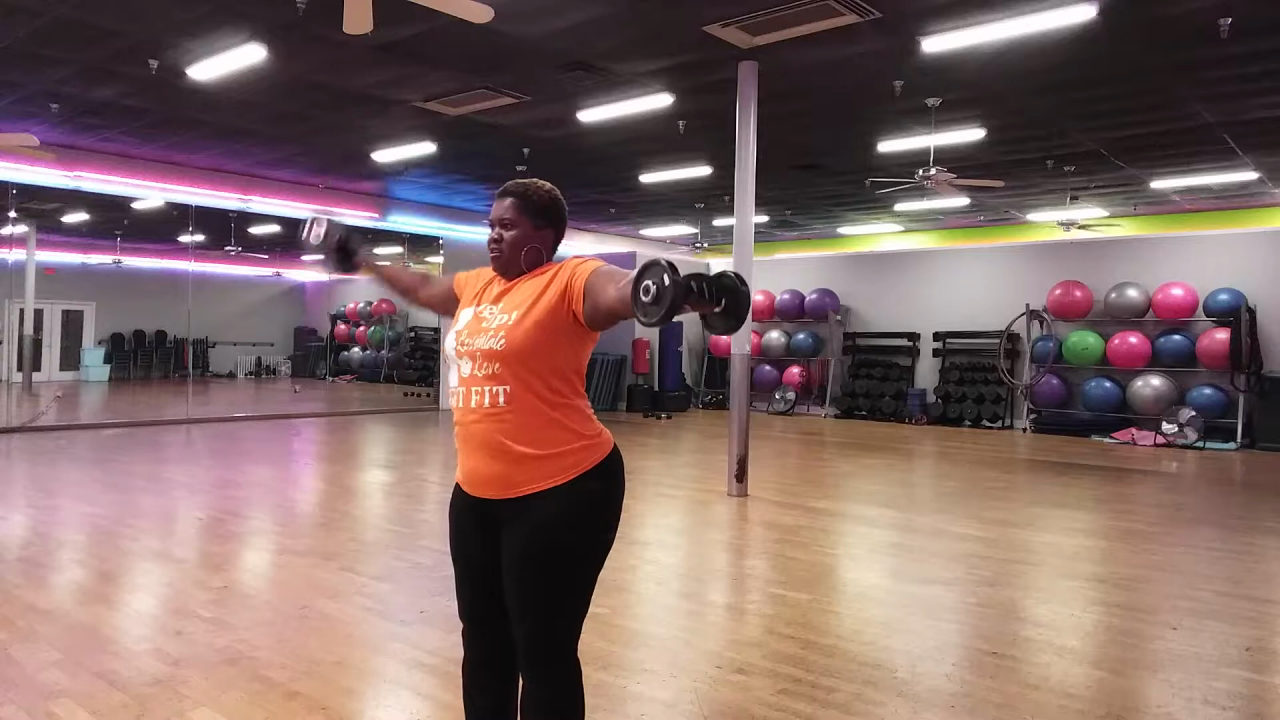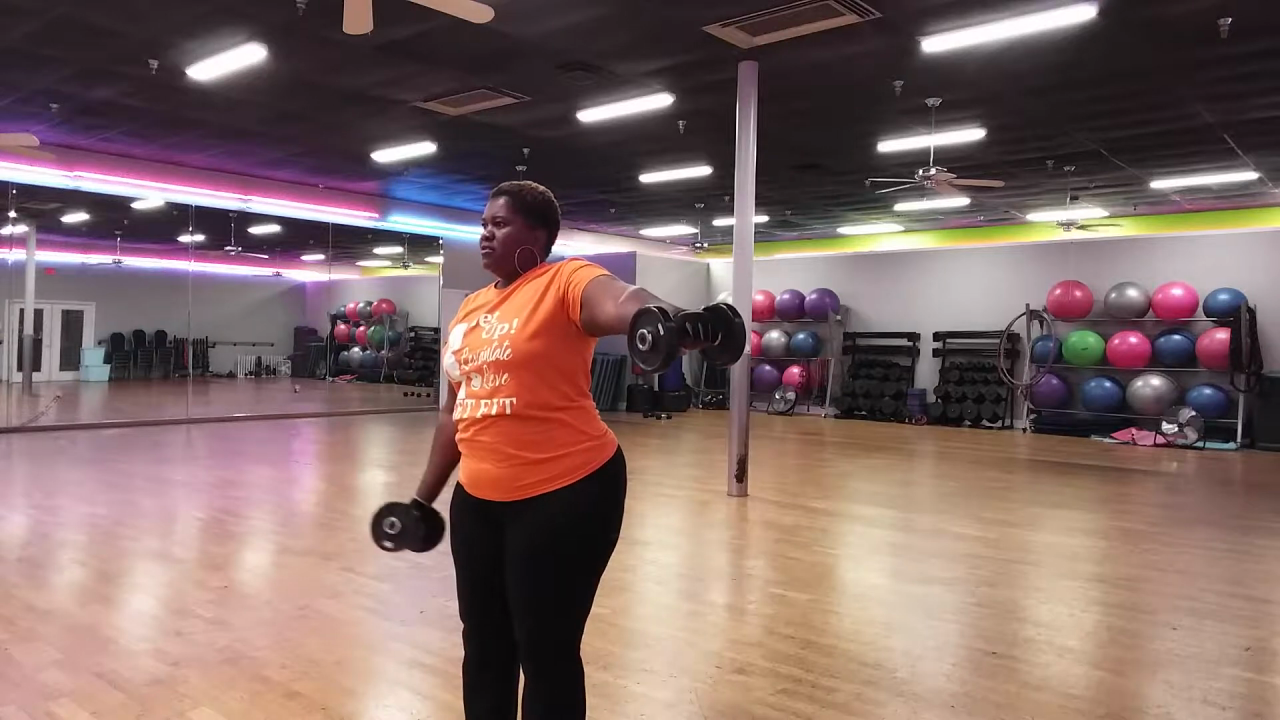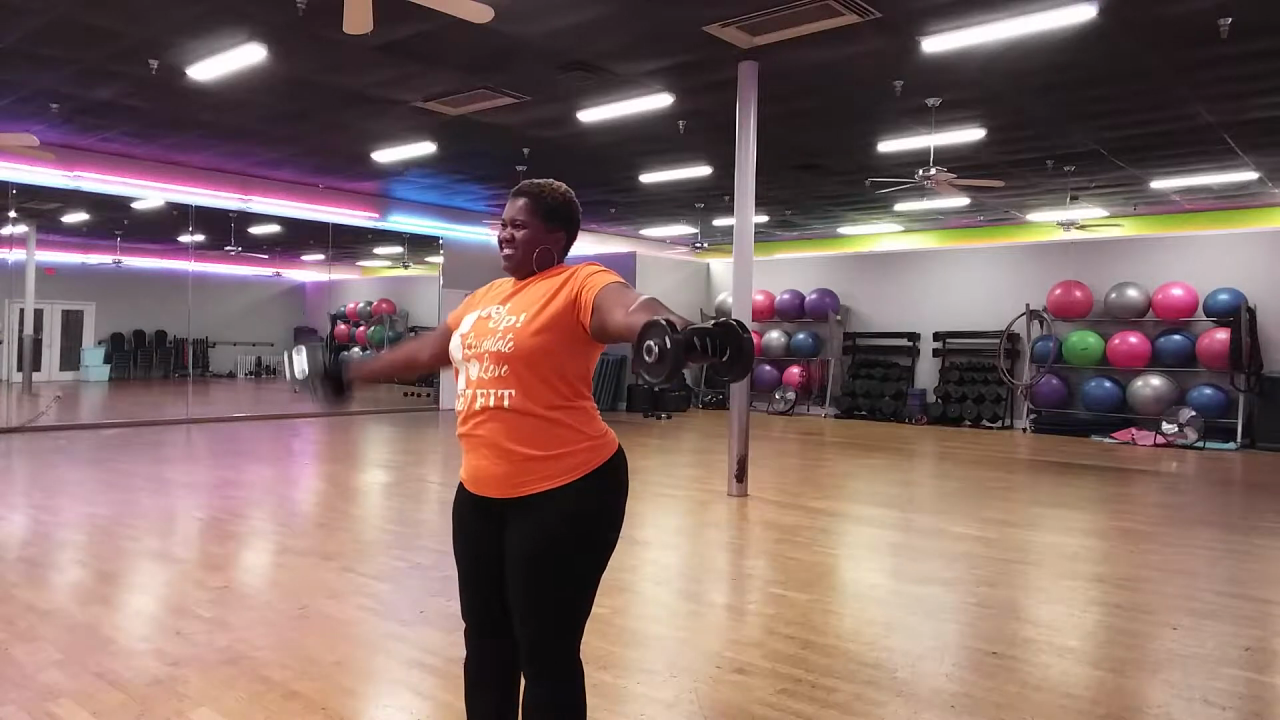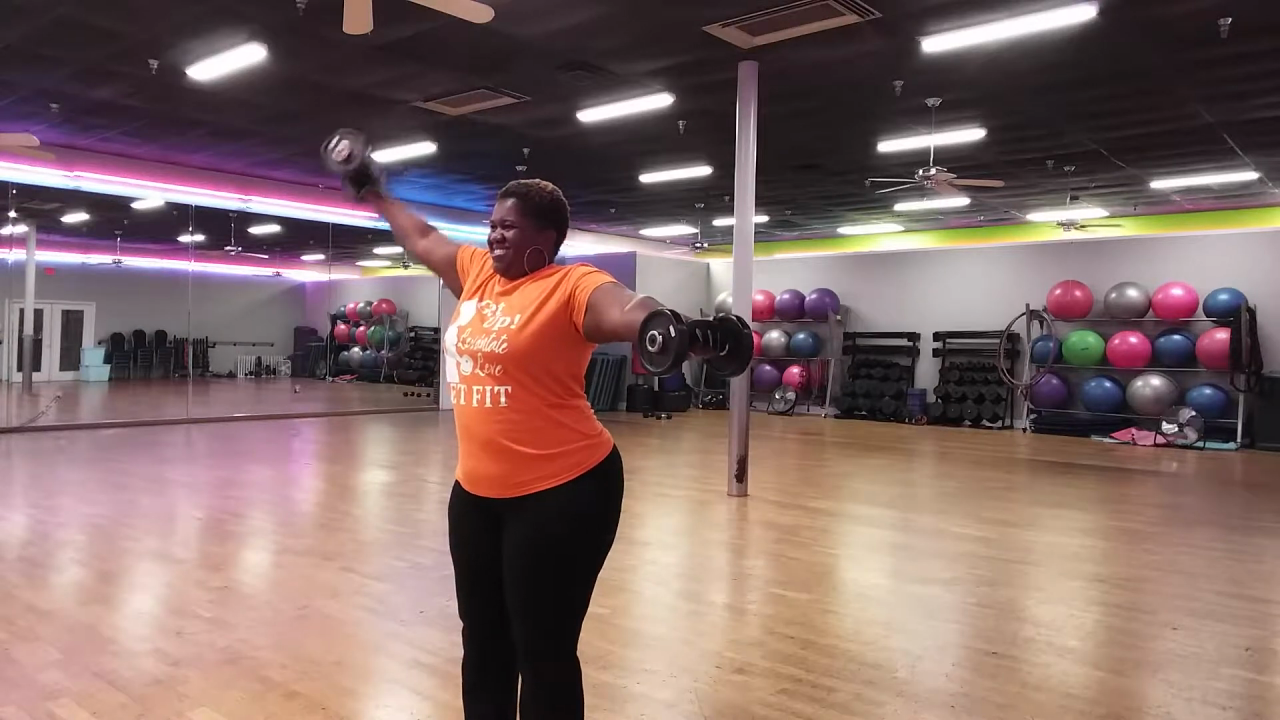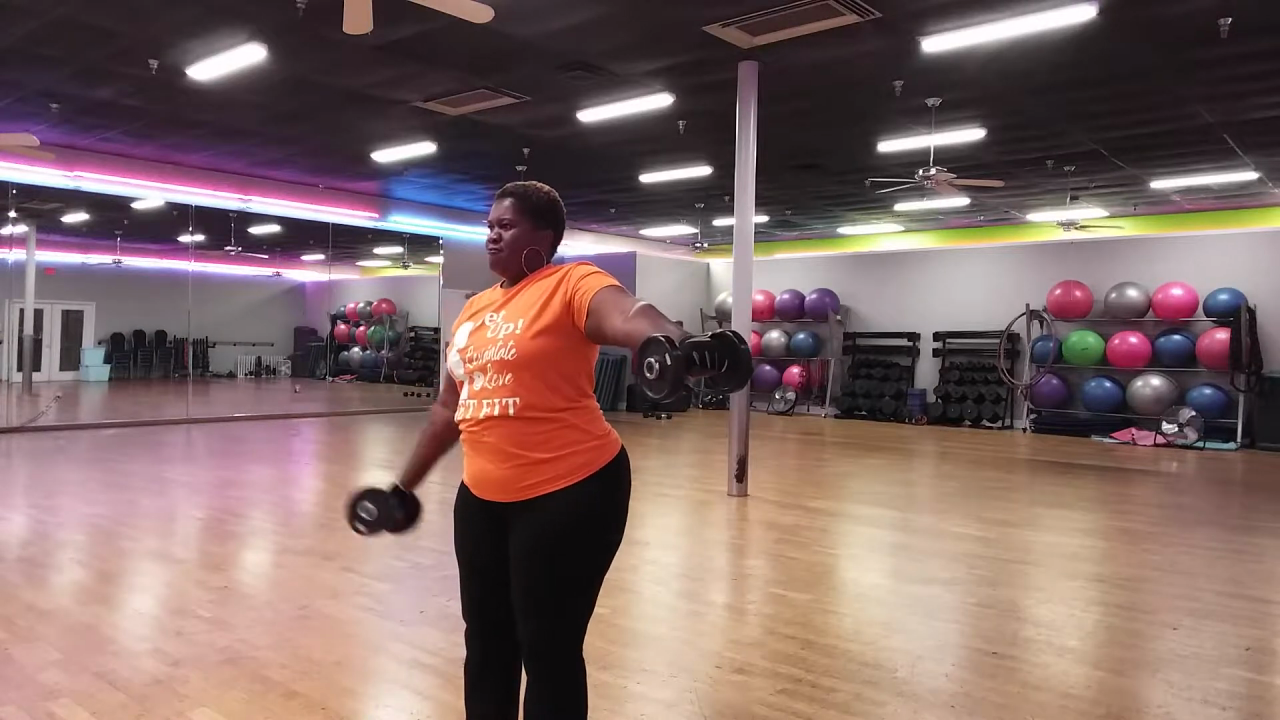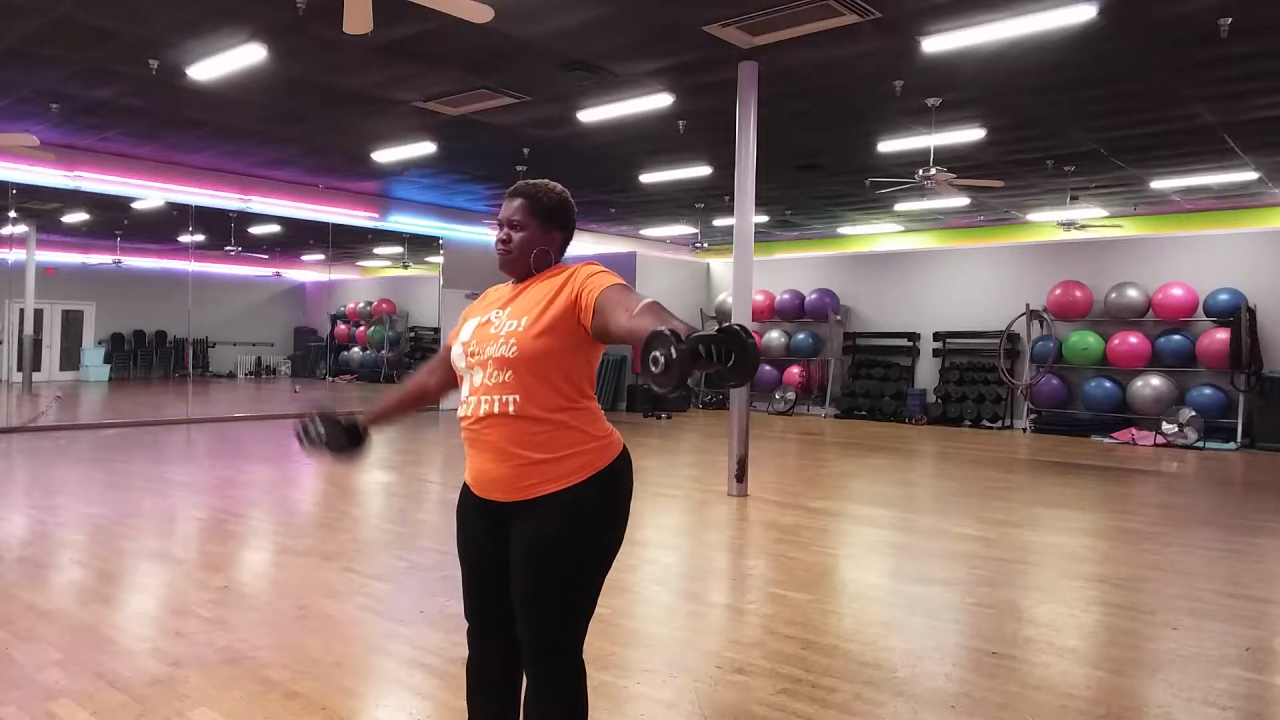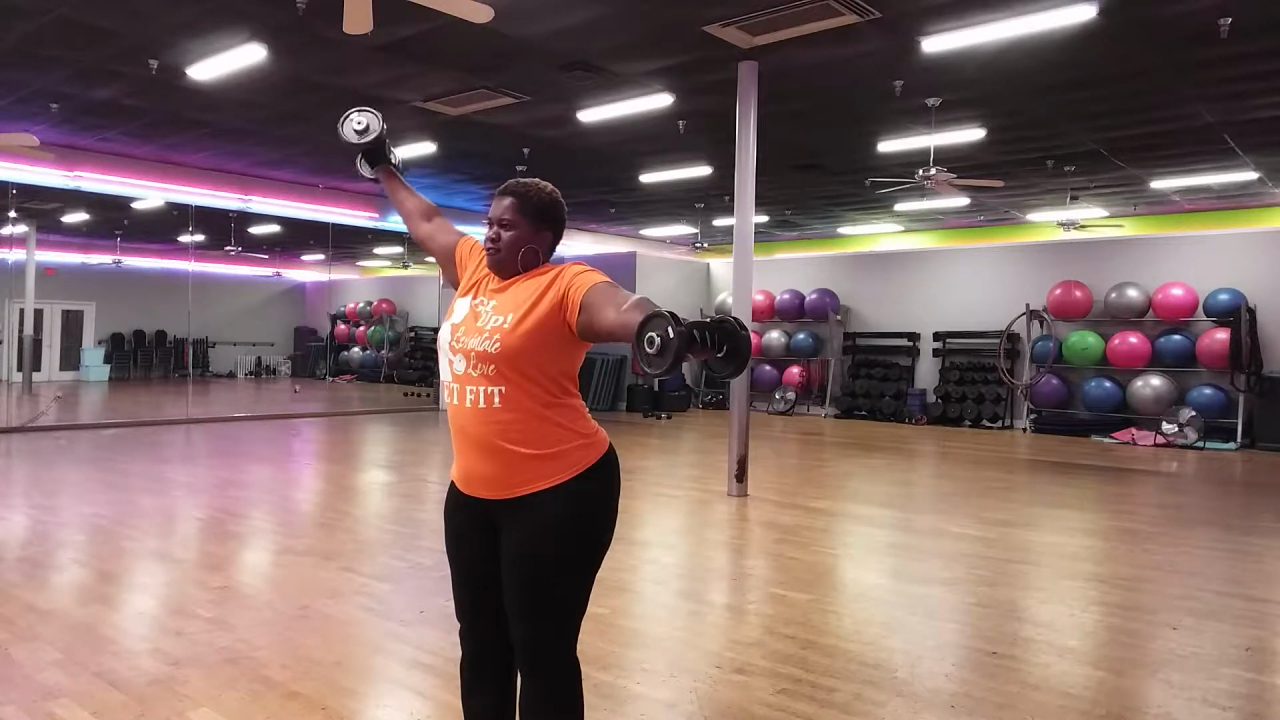
dt=0.7s
person 1, frame 1
left shoulder: (570, 280)
right shoulder: (481, 286)
left elbow: (625, 289)
right elbow: (425, 287)
right wrist: (358, 259)
left hip: (560, 493)
right hip: (477, 495)
left knee: (543, 653)
right knee: (483, 645)
person 1, frame 2
left shoulder: (565, 282)
right shoulder: (469, 309)
left elbow: (623, 302)
right elbow: (453, 413)
left wrist: (682, 324)
right wrist: (424, 497)
left hip: (566, 494)
right hip: (479, 498)
left knee: (547, 653)
right knee: (484, 647)
person 1, frame 3
left shoulder: (581, 285)
right shoulder: (486, 296)
left elbow: (634, 312)
right elbow: (428, 349)
left wrist: (683, 337)
right wrist: (356, 372)
left hip: (565, 493)
right hip: (482, 493)
left knee: (546, 651)
right knee: (485, 642)
person 1, frame 4
left shoulder: (572, 286)
right shoulder: (478, 275)
left elbow: (629, 310)
right elbow: (421, 237)
right wrist: (373, 193)
left hip: (562, 491)
right hip: (477, 492)
left knee: (543, 652)
right knee: (483, 643)
person 1, frame 5
left shoulder: (572, 286)
right shoulder: (473, 308)
left elbow: (629, 316)
right elbow: (450, 409)
left wrist: (681, 344)
right wrist: (405, 483)
left hip: (569, 493)
right hip: (484, 496)
left knee: (549, 649)
right knee: (484, 642)
person 1, frame 6
left shoulder: (579, 285)
right shoulder: (485, 305)
left elbow: (635, 314)
right elbow: (436, 375)
left wrist: (685, 338)
right wrist: (366, 420)
left hip: (568, 493)
right hip: (485, 496)
left knee: (547, 651)
right knee: (487, 643)
person 1, frame 7
left shoulder: (567, 283)
right shoulder: (475, 270)
left elbow: (623, 310)
right elbow: (427, 220)
right wrist: (385, 173)
left hip: (558, 491)
right hip: (474, 493)
left knee: (542, 650)
right knee: (481, 641)
